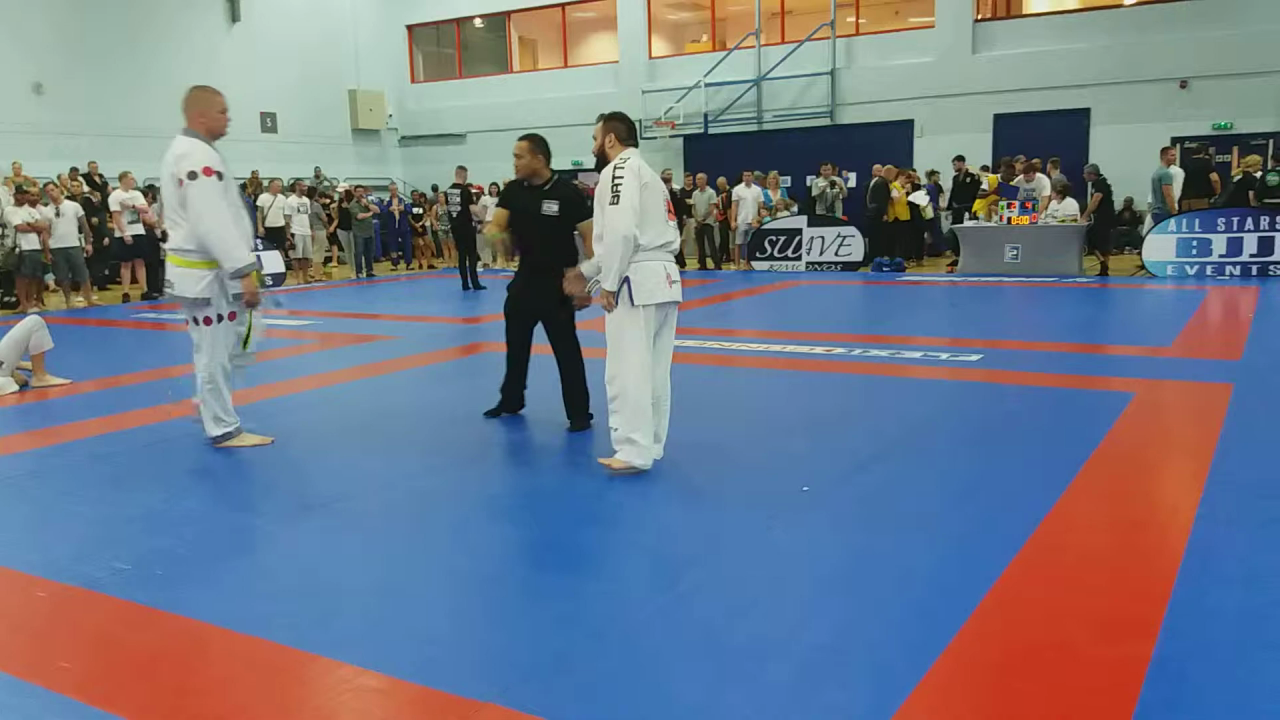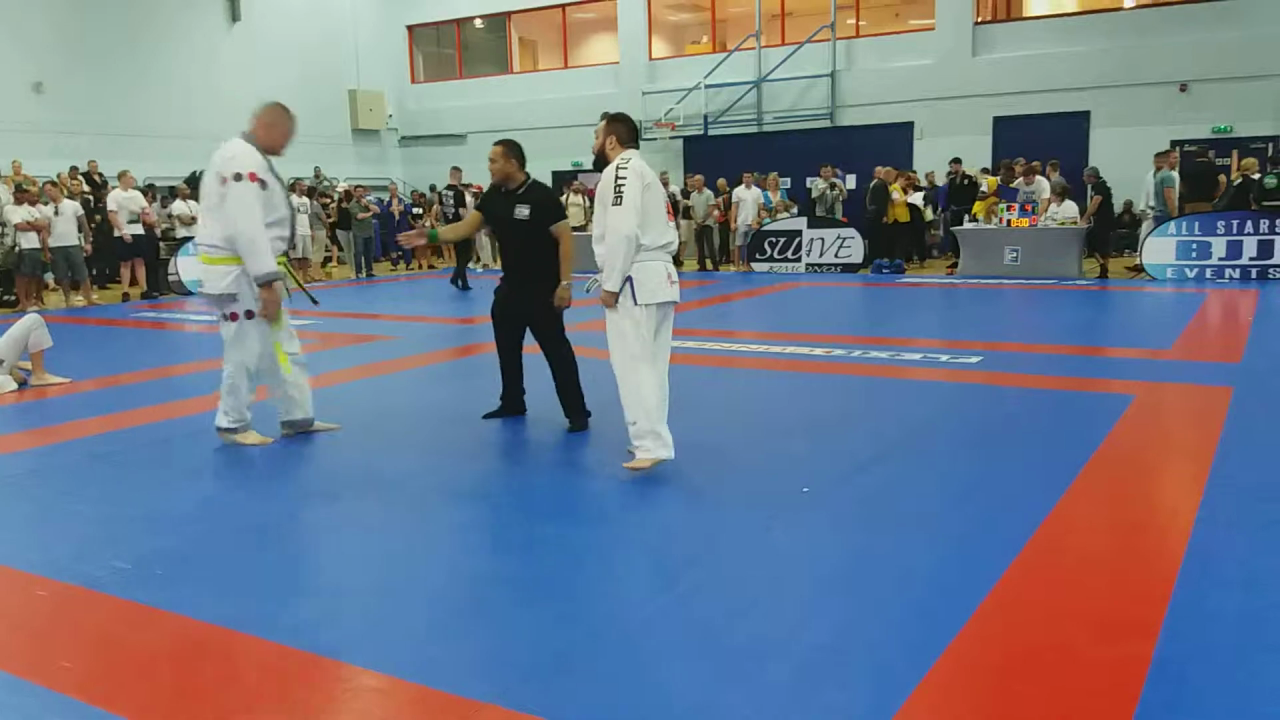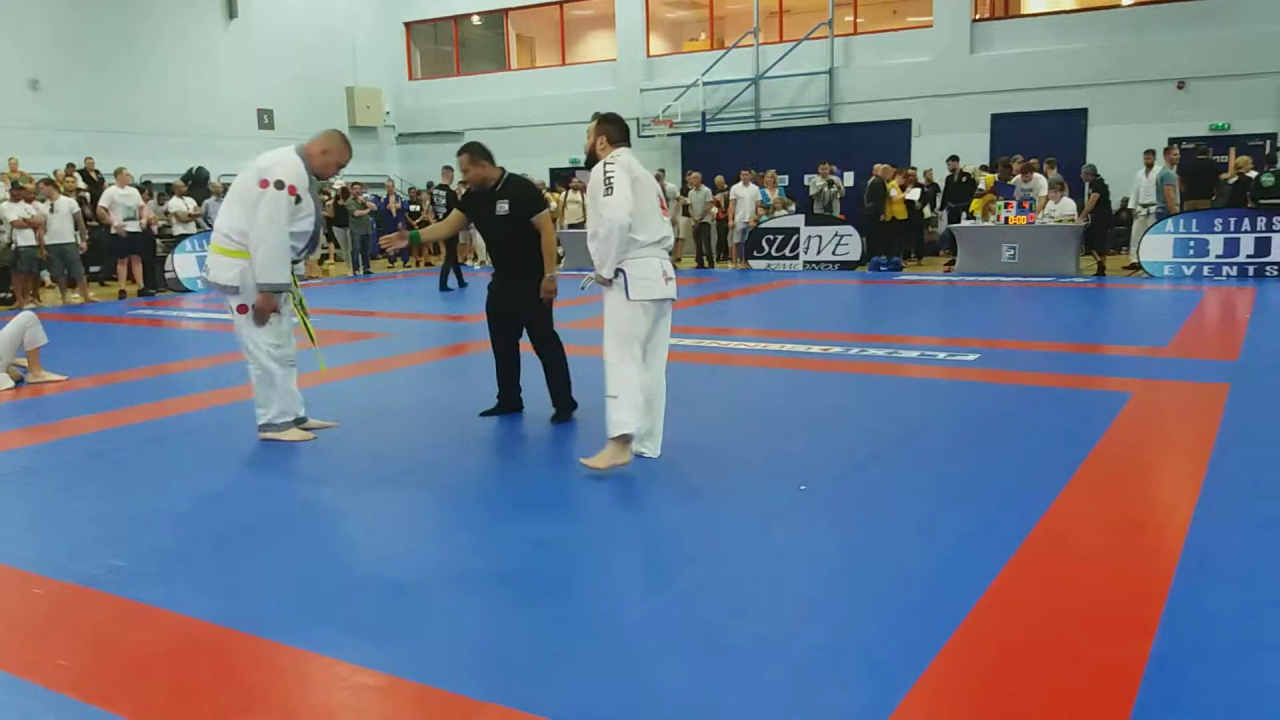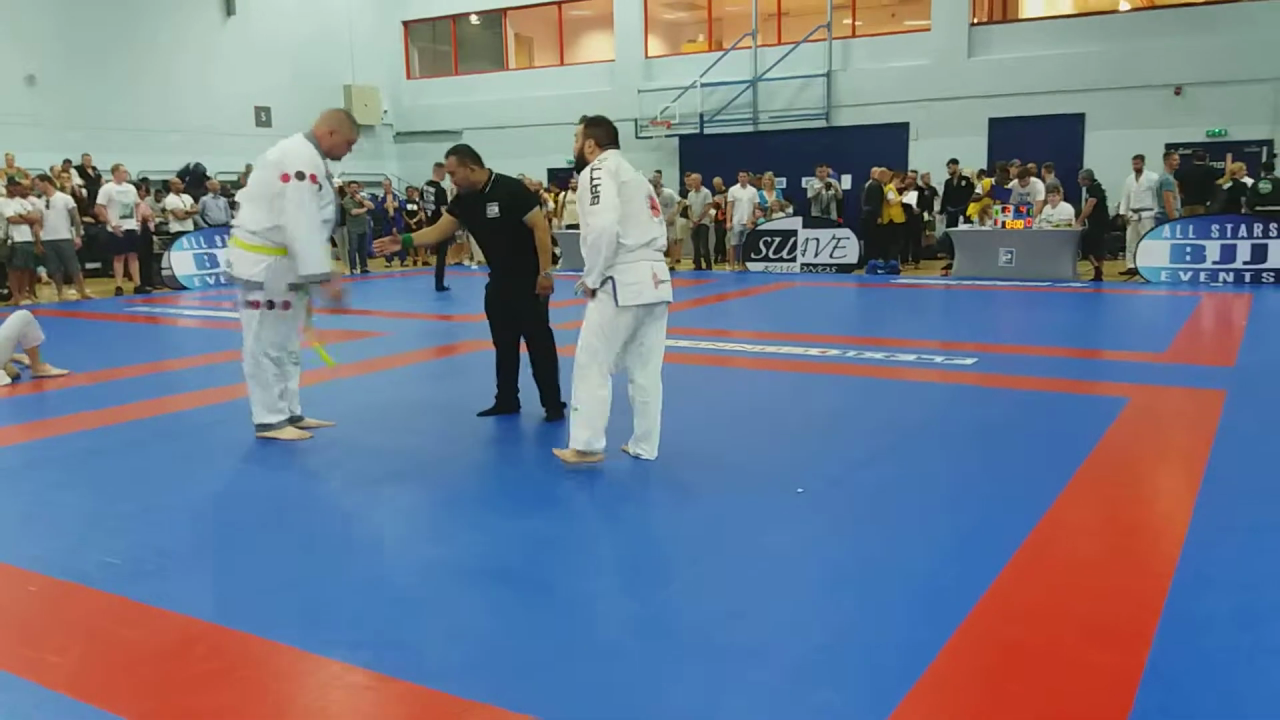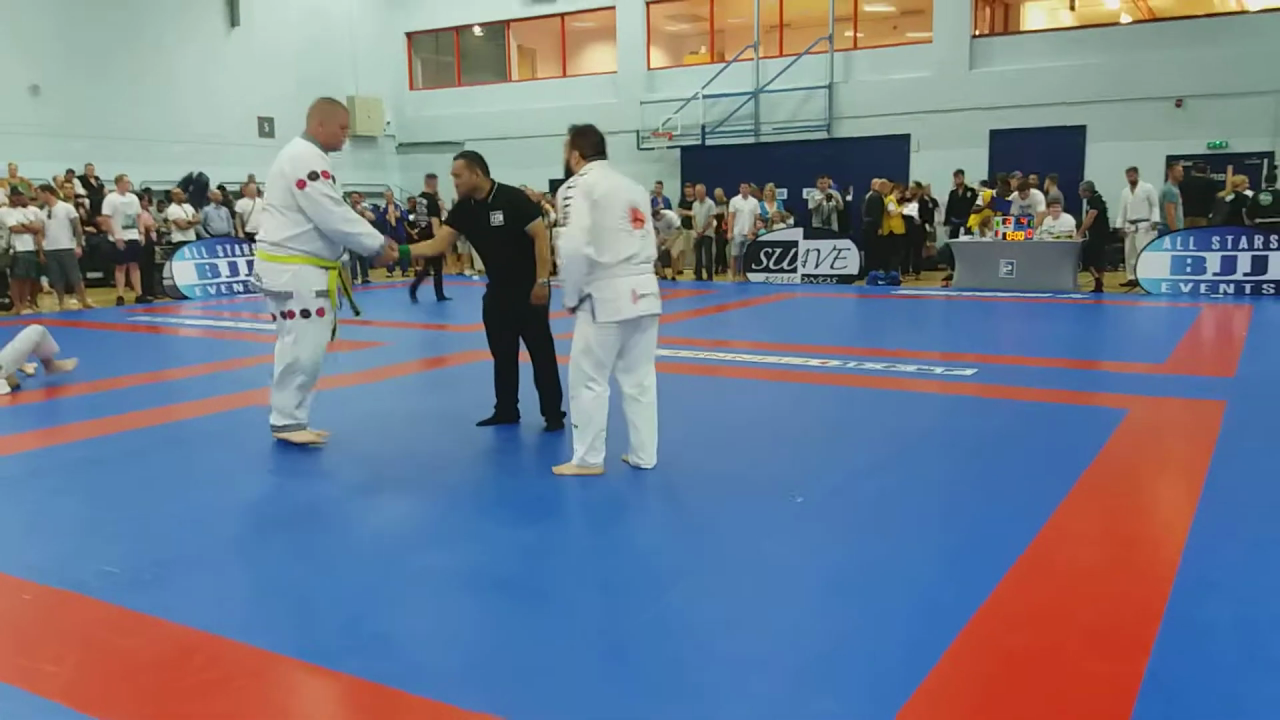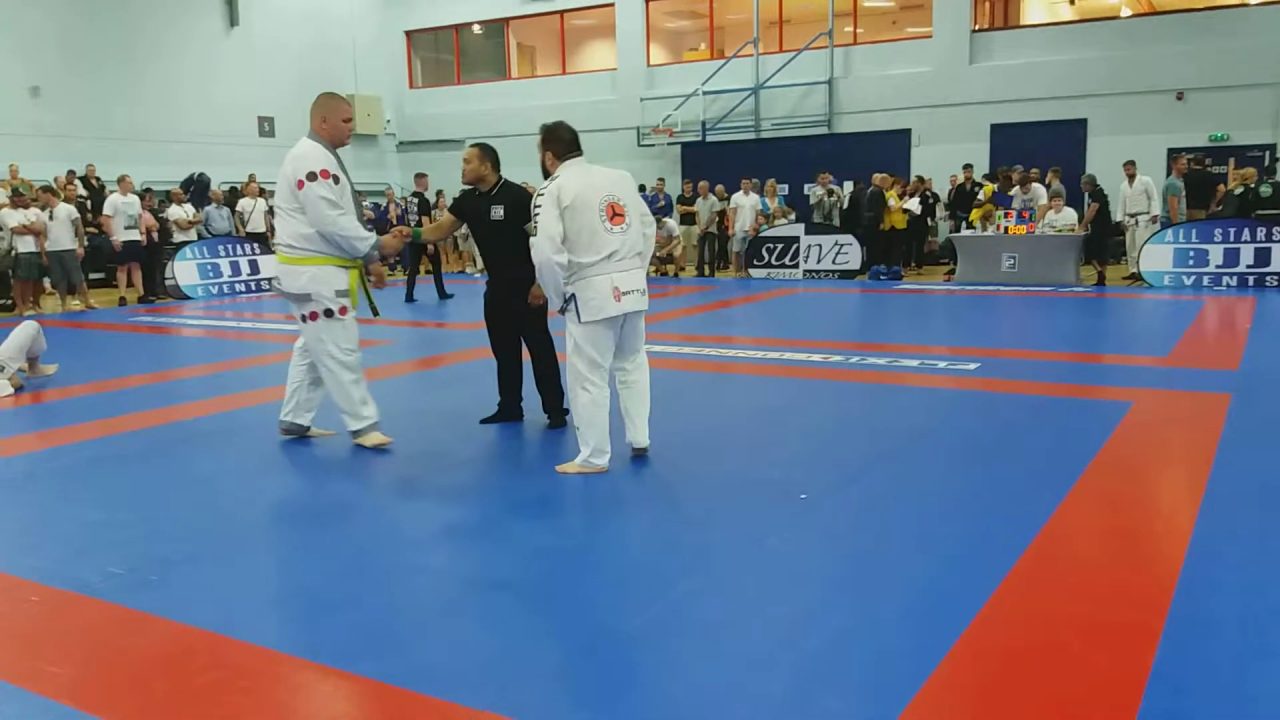
dt=0.2s
person 1, frame 1
left shoulder: (621, 168)
right shoulder: (645, 172)
left elbow: (621, 231)
left wrist: (609, 283)
right wrist: (587, 272)
left hip: (637, 282)
right hip: (664, 278)
left knee: (627, 368)
right knee: (654, 368)
left ankle: (634, 451)
right ankle: (651, 443)
person 1, frame 2
left shoulder: (621, 169)
right shoulder: (644, 172)
left elbow: (623, 231)
left wrist: (610, 284)
left hip: (637, 281)
right hip: (662, 278)
left knee: (633, 365)
right knee: (652, 366)
left ankle: (652, 444)
right ankle: (655, 442)
person 1, frame 3
left shoulder: (611, 165)
right shoulder: (638, 170)
left elbow: (616, 218)
left wrist: (604, 269)
left hip: (631, 276)
right hip: (659, 272)
left knee: (622, 358)
right knee: (650, 364)
left ankle: (621, 439)
right ankle: (646, 441)
person 1, frame 4
left shoulder: (599, 170)
right shoulder: (633, 175)
left elbow: (604, 227)
left wrist: (591, 278)
left hip: (622, 282)
right hip: (655, 278)
left knee: (593, 363)
right knee: (645, 369)
left ankle: (586, 445)
right ankle: (644, 444)
person 1, frame 5
left shoulder: (576, 186)
right shoulder: (631, 186)
left elbow: (574, 249)
left wrist: (571, 298)
left hip: (605, 295)
right hip: (644, 291)
left knee: (588, 380)
right knee: (639, 379)
left ankle: (588, 458)
right ankle: (643, 453)
person 1, frame 6
left shoulder: (551, 190)
right shoulder: (620, 177)
left elbow: (546, 255)
right elbow: (647, 228)
left wrist: (558, 299)
left hip: (592, 293)
right hip: (632, 285)
left knee: (587, 379)
right knee: (632, 363)
left ankle: (594, 457)
right ankle: (639, 436)
person 2, frame 1
left shoulder: (188, 151)
right shoulder: (198, 156)
right elbow: (213, 224)
left wrist: (239, 268)
right wrist: (243, 271)
left hip: (211, 269)
right hip: (206, 273)
left knee: (235, 341)
right knee: (216, 353)
left ankle: (210, 405)
right ankle: (223, 429)
person 2, frame 2
left shoulder: (246, 157)
right shoulder: (245, 160)
right elbow: (246, 227)
left wrist: (267, 276)
right wrist: (267, 281)
left hip: (250, 269)
right hip: (237, 272)
left knee: (281, 344)
right knee: (247, 352)
left ankle: (298, 417)
right ankle: (231, 423)
person 2, frame 3
left shoulder: (297, 172)
right shoulder: (287, 171)
right elbow: (268, 233)
left wrist: (276, 282)
right wrist: (268, 288)
left hip: (261, 265)
right hip: (243, 265)
left knee: (281, 343)
right knee: (267, 346)
left ankle: (290, 414)
right ankle: (275, 421)
person 2, frame 4
left shoulder: (305, 156)
right shoulder: (302, 159)
right elbow: (301, 225)
left wrist: (314, 273)
right wrist: (324, 276)
left hip: (278, 260)
right hip: (264, 262)
left knee: (286, 342)
right knee: (267, 344)
left ankle: (287, 413)
right ankle: (269, 419)
person 2, frame 5
left shoulder: (303, 156)
right shoulder: (306, 160)
left elbow: (324, 219)
right elbow: (335, 217)
left wrist: (351, 258)
right wrist: (379, 246)
left hip: (303, 269)
right hip: (293, 272)
left knee: (305, 347)
right knee: (304, 349)
left ankle: (292, 419)
right ankle: (286, 421)
person 2, frame 6
left shoulder: (320, 156)
right shoulder: (311, 159)
left elbow: (342, 217)
right elbow: (331, 221)
left wrist: (368, 261)
right wrist: (376, 245)
left hip: (322, 269)
right hip: (314, 273)
left knee: (312, 349)
right knee: (340, 350)
left ankle: (294, 419)
right ankle: (362, 425)
person 3, frame 1
left shoulder: (568, 193)
right shoulder: (513, 190)
left elbow: (591, 237)
right elbow: (494, 225)
right wrist: (495, 236)
left hip: (558, 284)
right hip: (525, 280)
left knee: (566, 349)
right knee: (516, 343)
left ankle: (579, 413)
right ankle: (511, 400)
person 3, frame 2
left shoulder: (542, 196)
right shoulder: (493, 196)
left elbow: (565, 238)
right elbow: (466, 227)
left wrist: (565, 284)
right wrist: (430, 236)
left hip: (542, 287)
right hip: (511, 285)
left knee: (557, 349)
right knee: (506, 347)
left ankle: (577, 412)
right ankle: (512, 403)
person 3, frame 3
left shoulder: (522, 190)
right shoulder: (473, 196)
left elbow: (547, 230)
right elbow: (447, 227)
left wrist: (550, 275)
right wrist: (412, 237)
left hip: (532, 280)
right hip: (503, 280)
left knee: (545, 341)
right knee: (502, 343)
left ankle: (564, 403)
right ankle: (509, 400)
person 3, frame 4
left shoulder: (511, 190)
right shoulder: (464, 199)
left elbow: (541, 227)
right elbow: (439, 231)
left wrist: (545, 273)
right wrist: (404, 241)
left hip: (529, 278)
right hip: (499, 279)
left knee: (538, 340)
right knee: (504, 343)
left ankle: (553, 403)
right ankle: (507, 400)
person 3, frame 5
left shoulder: (513, 200)
right shoulder: (463, 208)
left elbow: (541, 237)
right elbow: (439, 243)
left wrist: (542, 282)
right wrist: (402, 252)
left hip: (528, 288)
right hip: (498, 289)
left knee: (540, 350)
right knee: (502, 353)
left ankle: (553, 413)
right ankle: (506, 410)
person 3, frame 6
left shoulder: (516, 197)
right shoulder: (467, 200)
right elbow: (441, 229)
left wrist: (540, 282)
right wrist: (413, 234)
left hip: (526, 287)
right hip: (497, 287)
left knee: (539, 347)
right knee: (504, 350)
left ankle: (555, 411)
right ankle: (510, 407)
